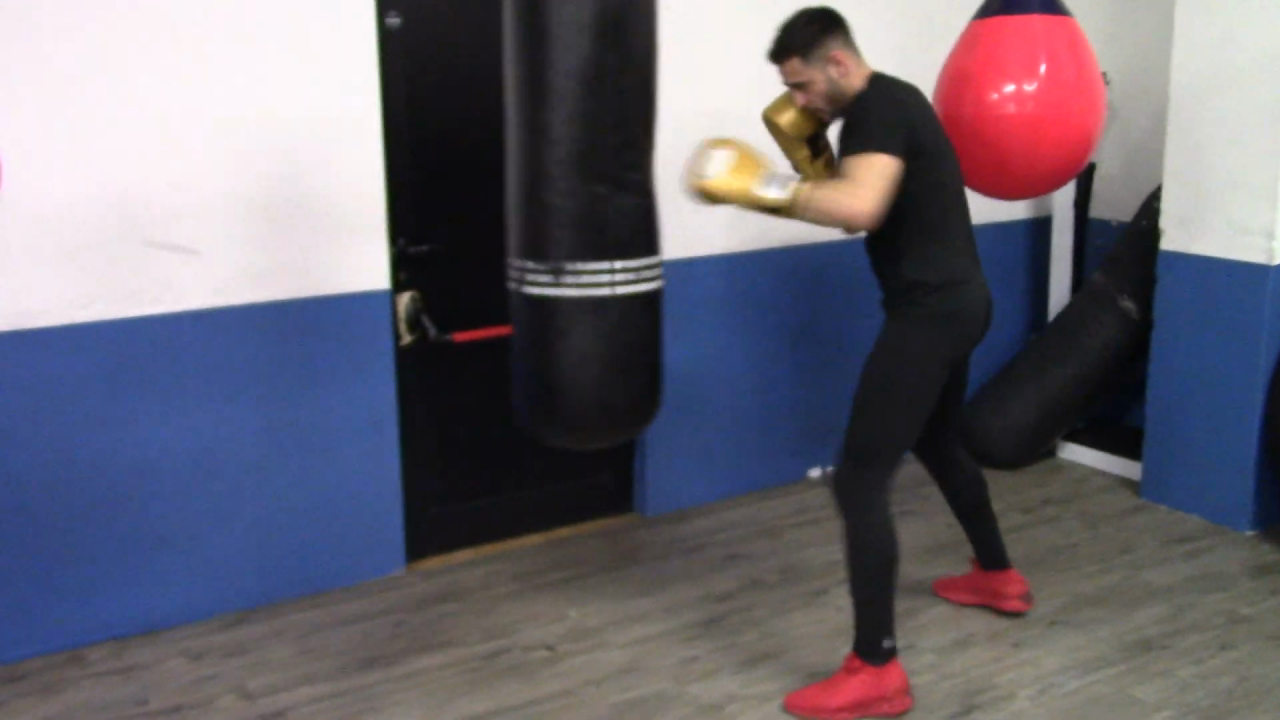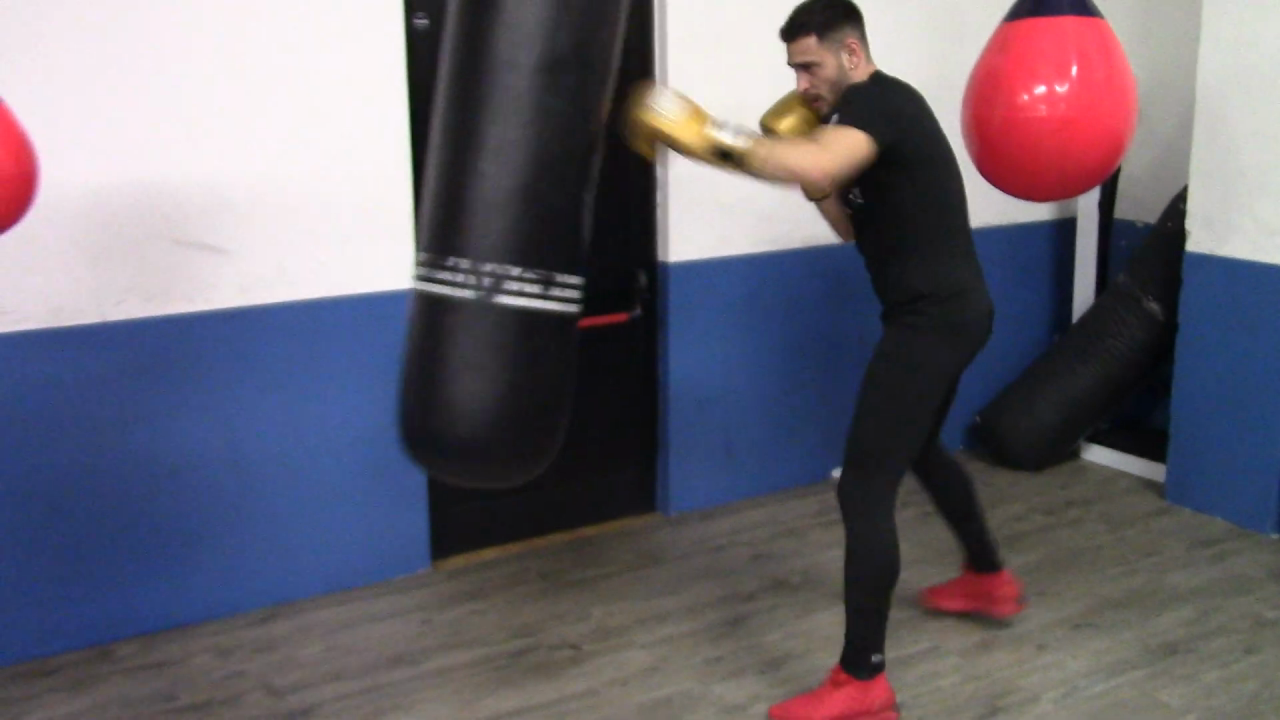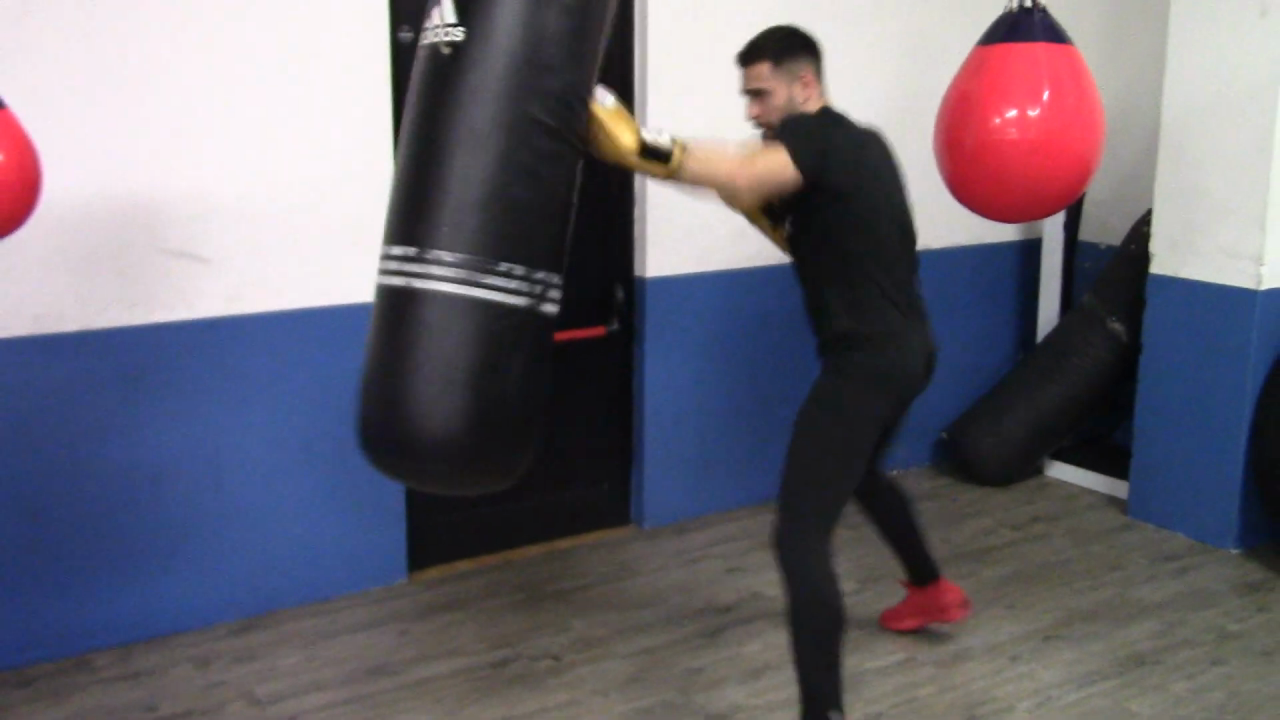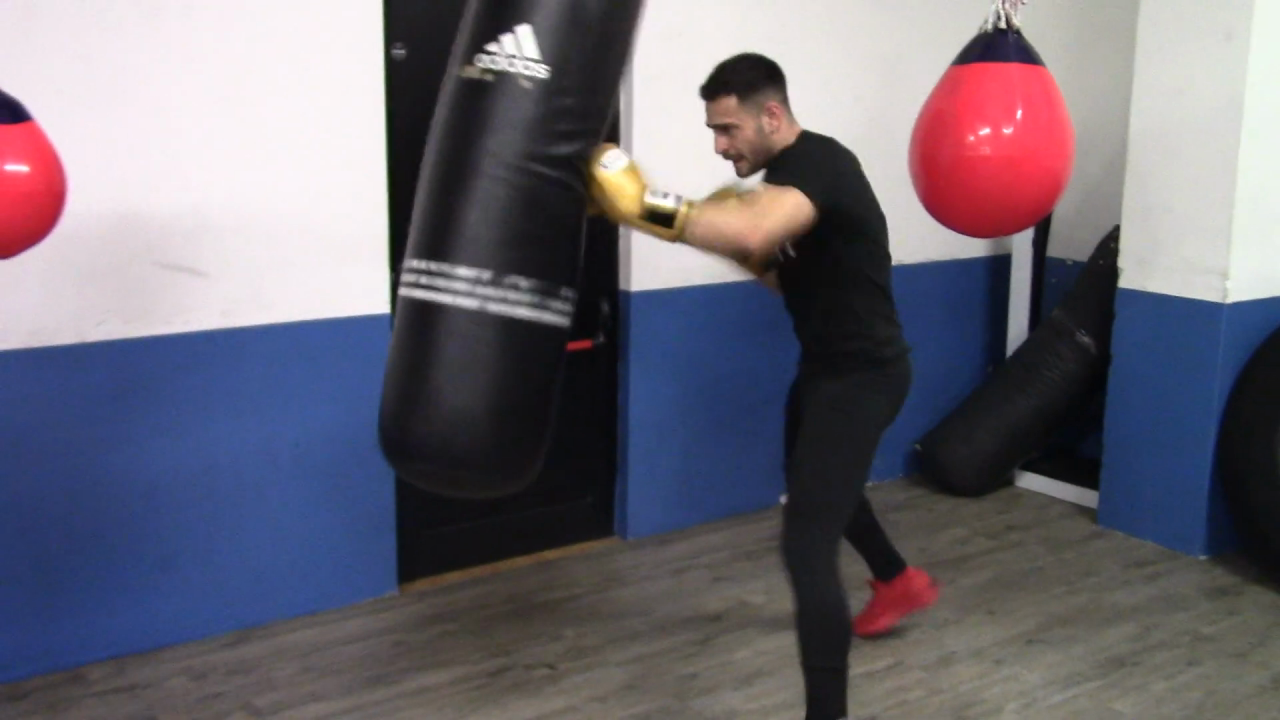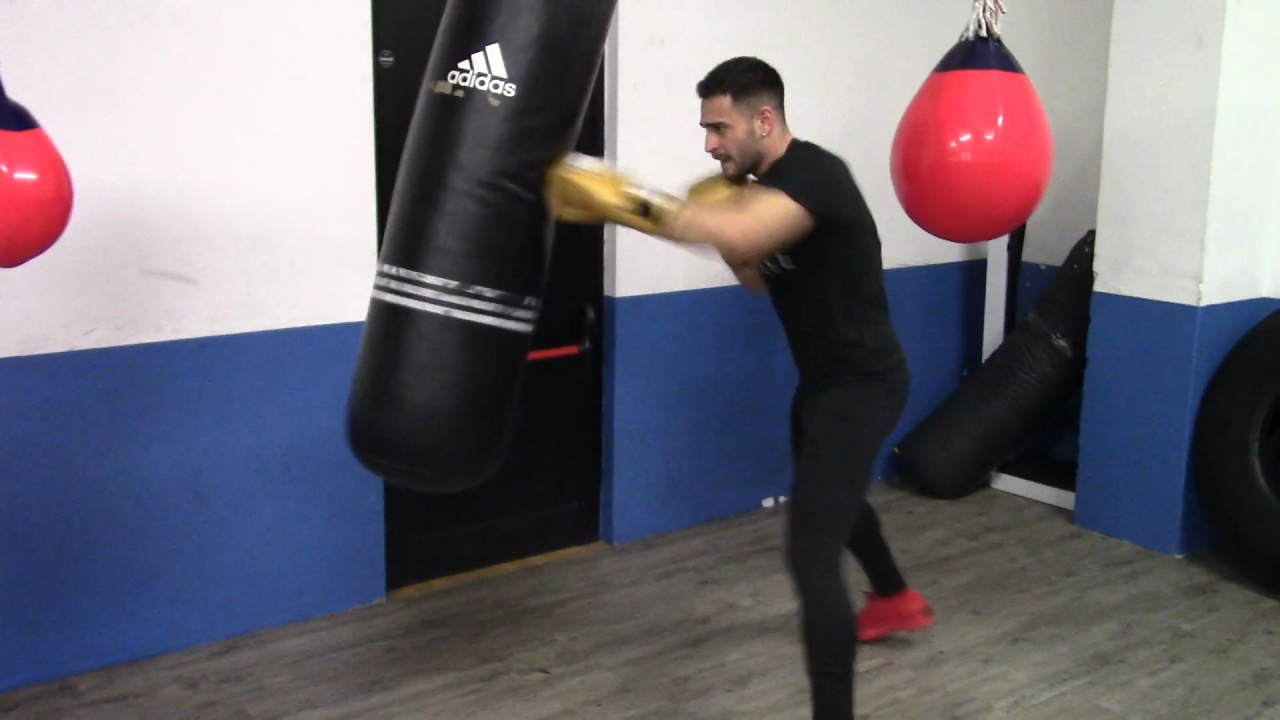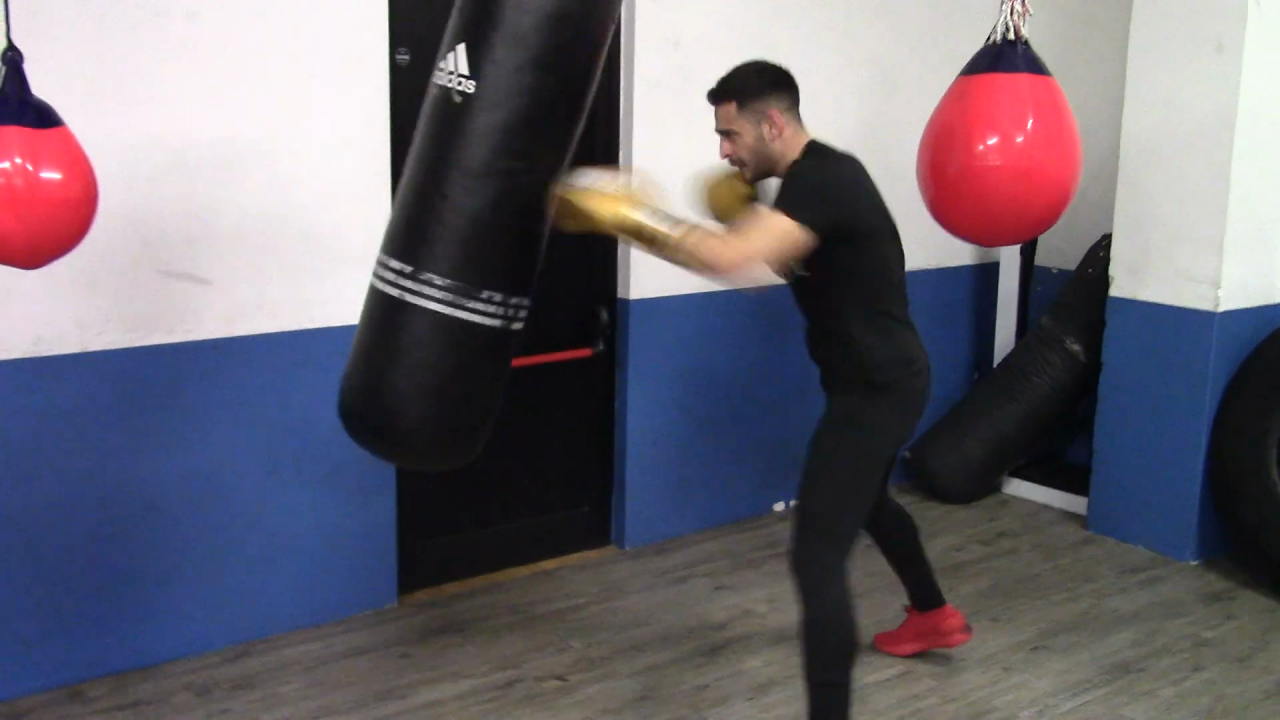
dt=0.4s
person 1, frame 1
left shoulder: (884, 107)
right shoulder: (880, 107)
left elbow: (857, 207)
right elbow: (827, 205)
left wrist: (754, 185)
right wrist: (803, 146)
left hip: (932, 310)
right hip: (954, 302)
left knee: (859, 480)
right knee: (938, 444)
right ankle: (996, 575)
person 1, frame 2
left shoulder: (885, 103)
right shoulder: (873, 110)
left elbow: (817, 167)
right elbow: (853, 224)
left wrist: (703, 136)
right wrist: (788, 149)
left hip: (934, 319)
right hip: (954, 308)
left knee: (863, 488)
right knee: (918, 449)
right ankle: (989, 577)
person 1, frame 3
left shoulder: (817, 138)
right shoulder: (862, 143)
left elbow: (740, 176)
right elbow: (794, 228)
left wrist: (637, 145)
left hip: (873, 362)
right hip: (908, 347)
left knee: (798, 536)
right knee: (859, 473)
right ankle: (932, 590)
person 1, frame 4
left shoulder: (823, 162)
right shoulder: (768, 169)
left elbow: (754, 233)
right elbow: (775, 268)
left wrist: (646, 205)
left hip: (864, 375)
right hip: (823, 366)
left knee: (804, 545)
right knee: (819, 485)
right ankle: (900, 581)
person 1, frame 5
left shoulder: (817, 173)
right shoulder: (750, 177)
left elbow: (735, 232)
right elbow: (753, 273)
left wrist: (628, 200)
left hip: (864, 384)
right hip: (823, 378)
left knee: (809, 553)
right knee: (834, 499)
right ankle: (897, 600)
person 1, frame 6
left shoulder: (827, 181)
right shoulder: (797, 173)
left elbow: (728, 259)
right elbow: (747, 246)
left wrist: (626, 217)
left hip: (878, 389)
right hip: (864, 380)
left knee: (815, 557)
right knee: (863, 501)
right ankle: (935, 615)
